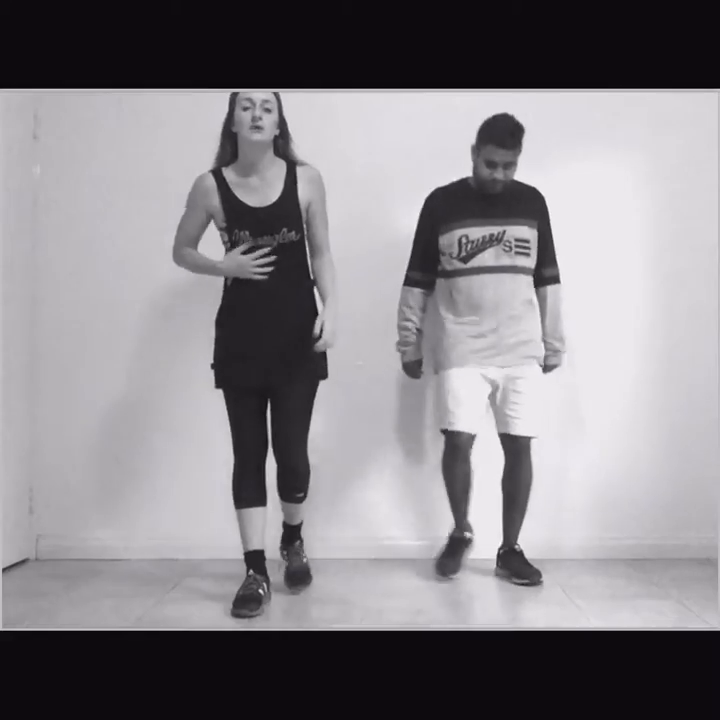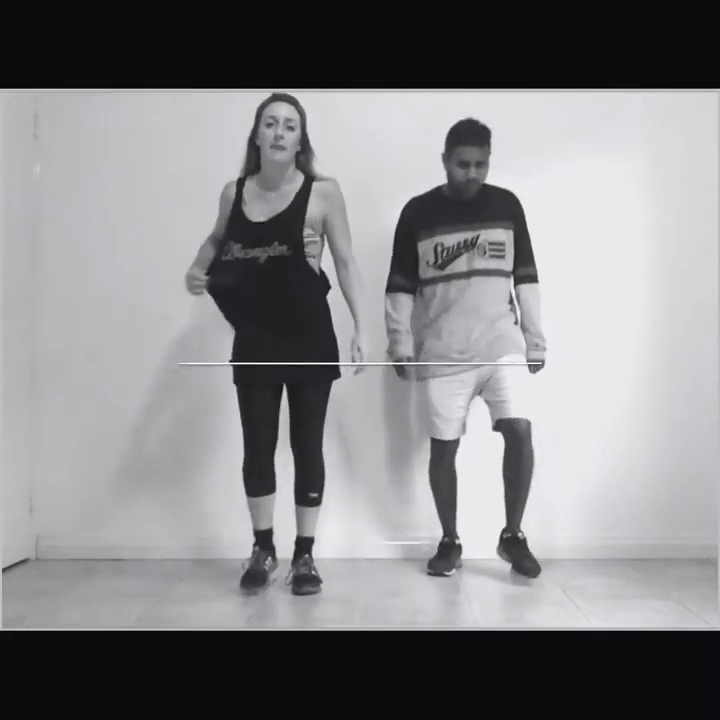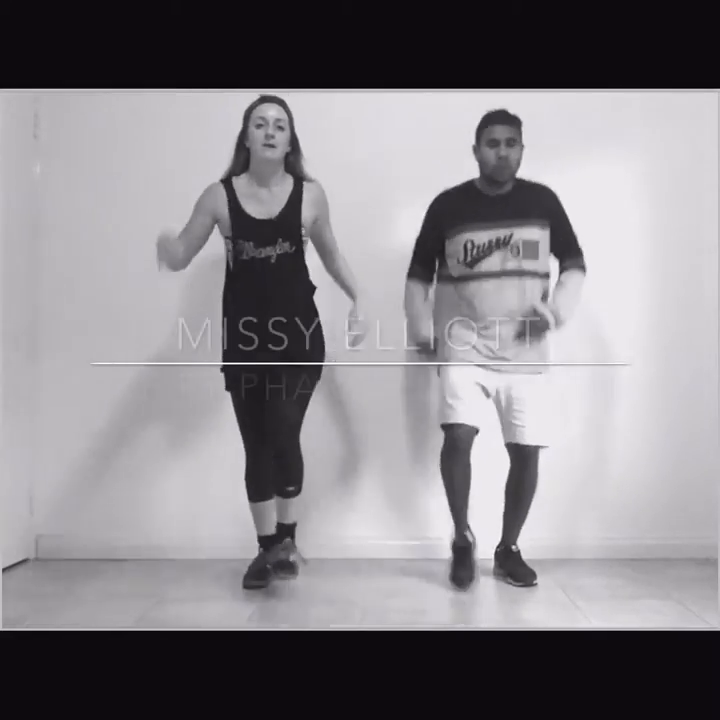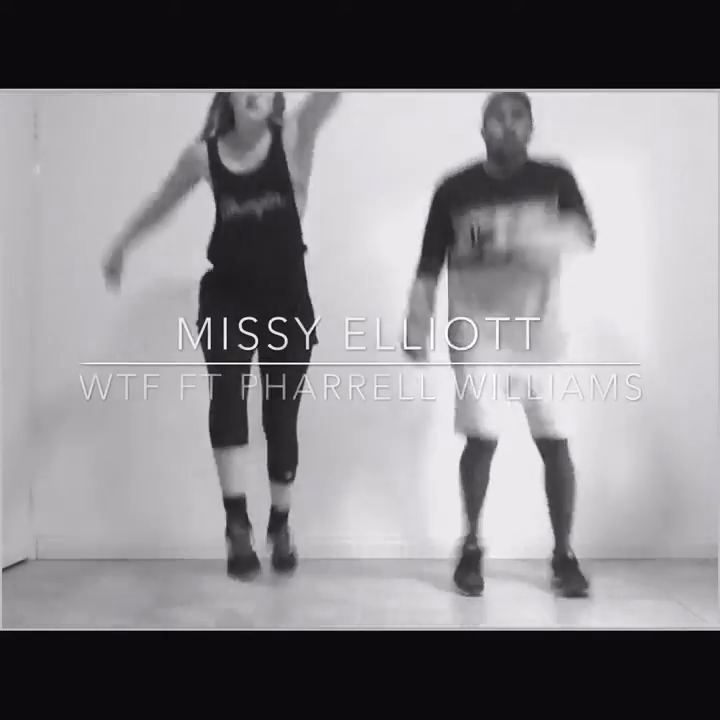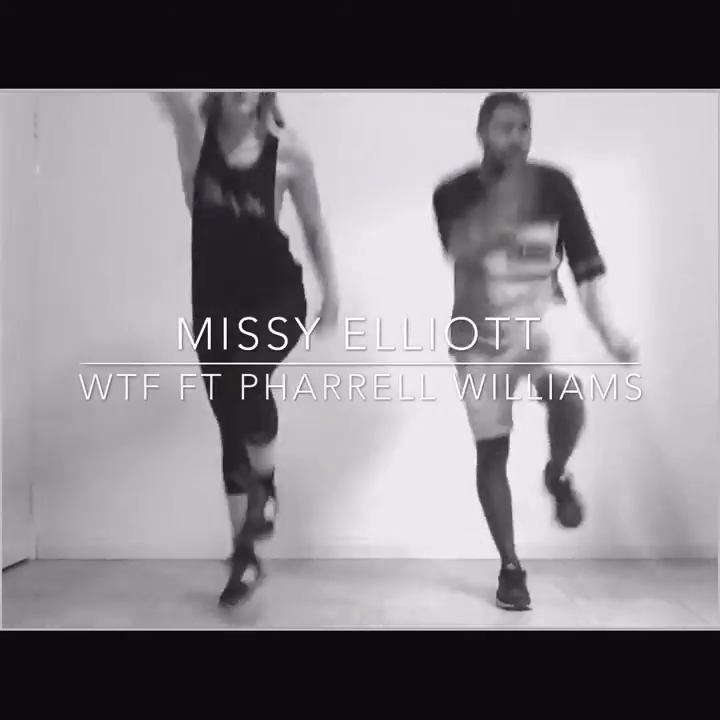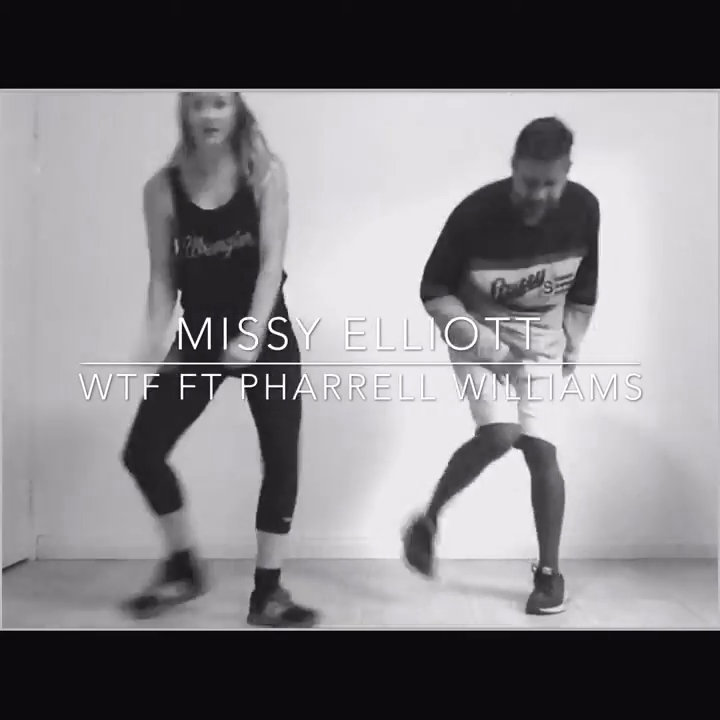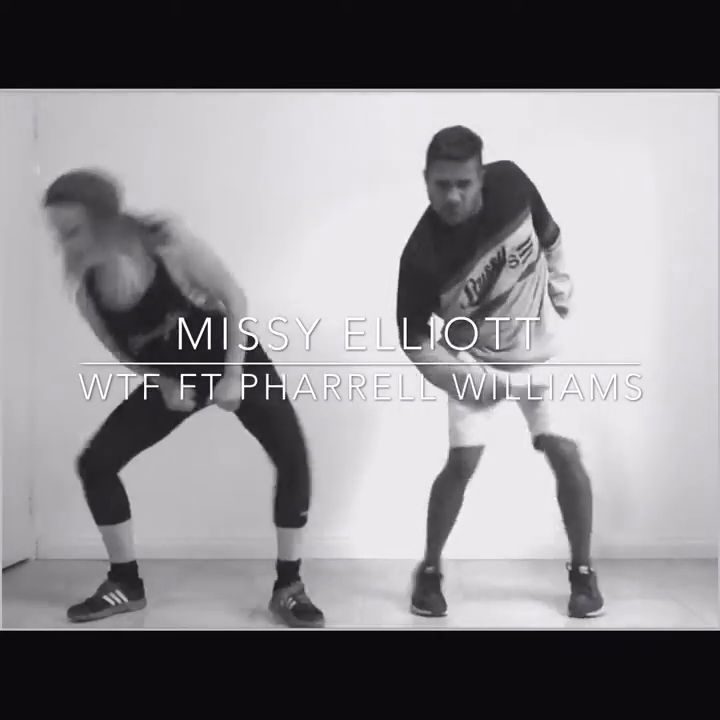
dt=0.5s
person 1, frame 1
left shoulder: (306, 178)
right shoulder: (209, 185)
left elbow: (320, 251)
right elbow: (181, 250)
left wrist: (330, 307)
right wrist: (223, 265)
left hip: (295, 330)
right hip: (240, 332)
left knee: (292, 447)
right knee: (249, 450)
left ankle: (293, 539)
right ankle: (256, 570)
person 1, frame 2
left shoulder: (324, 192)
right shoulder: (234, 192)
left elbow: (345, 261)
right elbow: (217, 240)
left wrist: (360, 324)
right wrist: (197, 269)
left hip: (309, 336)
right hip: (254, 338)
left knee: (307, 446)
right knee: (258, 445)
left ankle: (304, 555)
right ankle: (263, 549)
person 1, frame 3
left shoulder: (310, 193)
right shoulder: (219, 194)
left elbow: (330, 253)
right elbow: (179, 257)
left wrist: (356, 299)
right wrist: (167, 248)
left hip: (297, 332)
right hip: (244, 334)
left knee: (283, 437)
right knee: (256, 446)
left ankle: (287, 538)
right ankle: (265, 547)
person 1, frame 4
left shoulder: (293, 139)
right shoulder: (204, 153)
left elbow: (327, 100)
right elbow: (163, 201)
right wrist: (121, 246)
left hip: (284, 300)
right hip: (226, 299)
left knee: (283, 412)
right knee: (227, 397)
left ankle: (279, 522)
right ankle: (237, 523)
person 1, frame 5
left shoulder: (288, 149)
right shoulder: (193, 132)
left elbow: (313, 224)
right elbow: (168, 97)
left wrist: (330, 290)
left hip: (275, 299)
right hip: (214, 303)
left knee: (250, 382)
right knee: (233, 423)
left ankle: (263, 481)
right ankle: (244, 556)
person 1, frame 6
left shoulder: (263, 174)
right shoulder: (162, 189)
left elbow: (272, 262)
right elbow: (162, 277)
left wrist: (249, 333)
right wrist: (153, 335)
left hip: (263, 335)
right hip: (198, 339)
left knee: (281, 459)
right knee: (141, 452)
left ankle: (267, 590)
right ankle: (183, 570)
person 1, frame 7
left shoulder: (170, 245)
right shoulder: (88, 292)
left elbow: (234, 297)
right elbow: (122, 349)
left wrist: (235, 371)
right wrist: (162, 382)
left hip: (236, 362)
right hip: (170, 379)
left knee: (292, 455)
right knee: (94, 462)
left ankle: (288, 584)
right ankle: (125, 581)
person 2, frame 1
left shoulder: (532, 202)
right shoulder: (442, 202)
left elbow: (548, 279)
right elbow: (418, 280)
left wrist: (554, 344)
right wrist: (409, 343)
left hip: (521, 348)
right hip: (463, 347)
left knee: (519, 446)
right knee: (457, 441)
left ankle: (509, 549)
right ankle: (460, 535)
person 2, frame 2
left shoulder: (507, 205)
right shoulder: (418, 212)
left elbow: (526, 278)
right elbow: (400, 286)
left wrist: (536, 341)
right wrist: (400, 344)
left hip: (502, 345)
right hip: (442, 352)
left knee: (518, 431)
right knee: (444, 446)
left ankle: (513, 536)
right ankle: (450, 542)
person 2, frame 3
left shoulder: (543, 201)
right shoulder: (447, 205)
left elbow: (574, 266)
right elbow: (420, 274)
left wrist: (556, 310)
right wrist: (421, 326)
left hip: (523, 354)
right hip: (464, 348)
left knee: (526, 455)
right knee: (458, 437)
left ankle: (508, 550)
right ankle: (462, 538)
person 2, frame 4
left shoulder: (555, 179)
right shoulder: (454, 191)
left elbow: (582, 237)
right elbow: (430, 265)
left wrist: (525, 237)
right wrist: (417, 325)
left hip: (539, 334)
right hip: (476, 337)
left knee: (556, 446)
right knee: (482, 442)
left ankle: (563, 555)
right ankle: (471, 544)
person 2, frame 5
left shoulder: (556, 186)
right shoulder: (454, 193)
left elbow: (586, 262)
right elbow: (460, 249)
left wrist: (608, 329)
right wrist: (494, 219)
left hip: (537, 329)
right hip: (478, 339)
left knee: (569, 399)
right knee: (492, 453)
left ankle: (558, 474)
right ankle: (510, 567)
person 2, frame 6
left shoulder: (583, 209)
right shoulder: (474, 215)
left elbow: (584, 286)
right elbow: (433, 291)
left wrist: (573, 343)
right wrist: (476, 341)
left hip: (539, 348)
right hip: (480, 343)
left knee: (541, 449)
right knee: (498, 434)
left ankle: (548, 571)
right ankle: (427, 519)
person 2, frame 7
left shoulder: (511, 181)
right shoulder: (421, 255)
left elbow: (550, 239)
right elbow: (415, 342)
left wrist: (561, 295)
right wrist: (479, 380)
left hip: (538, 350)
right hip: (474, 362)
left knee: (564, 454)
right knee: (462, 462)
left ankle: (583, 570)
right ankle: (429, 570)
